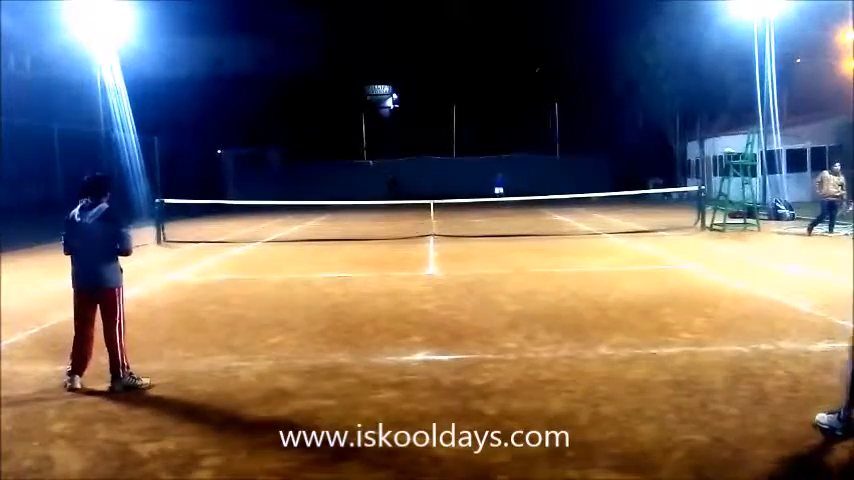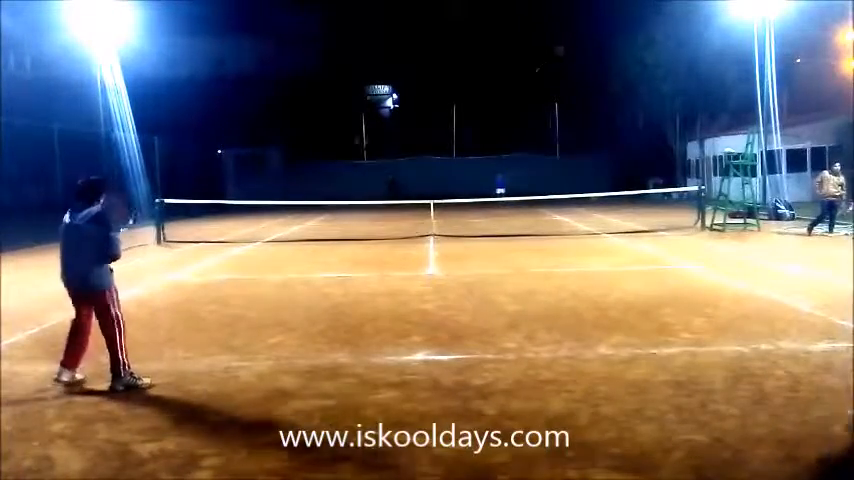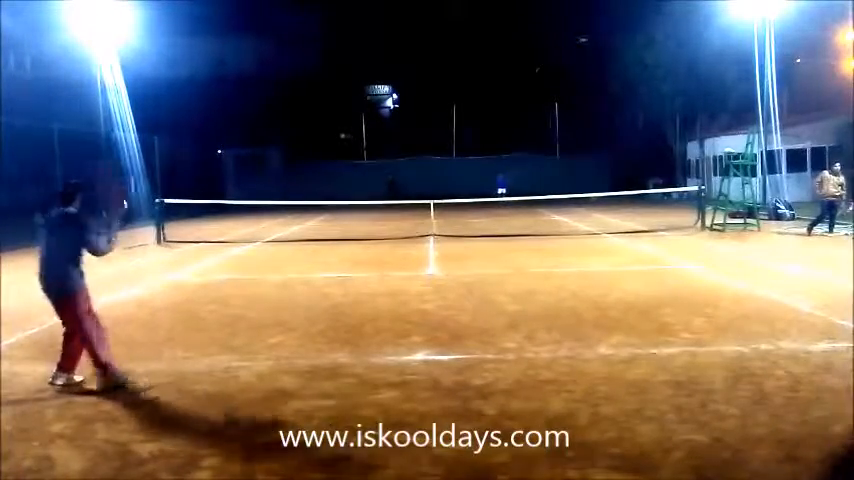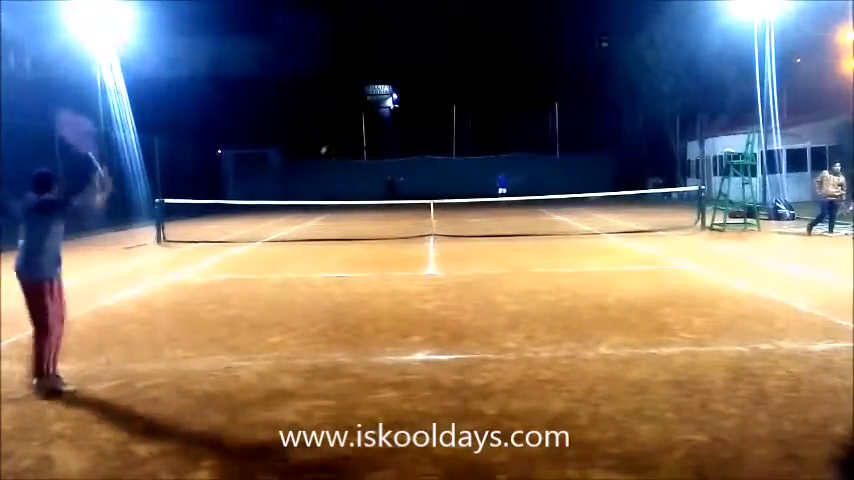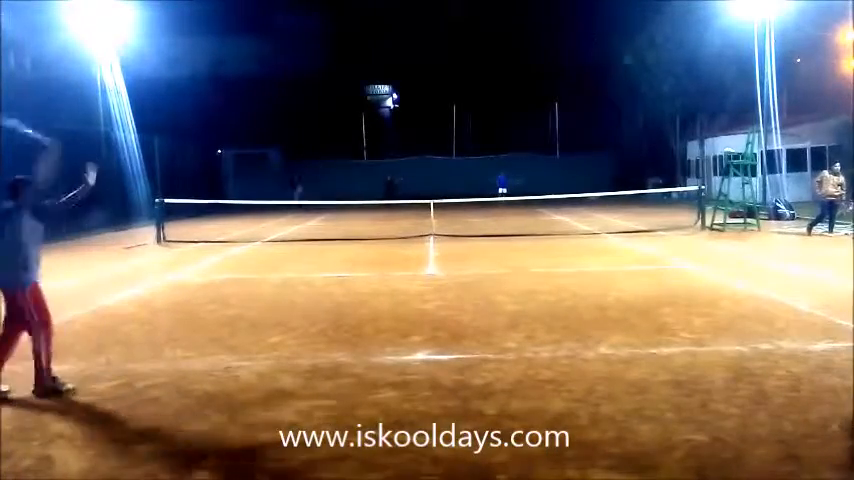
dt=0.2s
person 1, frame 1
left shoulder: (73, 216)
right shoulder: (111, 215)
left elbow: (67, 249)
right elbow: (126, 249)
left hip: (81, 281)
right hip: (107, 280)
left knee: (83, 328)
right knee: (113, 328)
left ankle: (74, 375)
right ankle: (120, 376)
person 1, frame 2
left shoulder: (68, 218)
right shoulder: (101, 218)
left elbow: (68, 249)
right elbow: (115, 254)
left hip: (73, 281)
right hip: (97, 281)
left knee: (81, 322)
right knee: (113, 327)
left ankle: (67, 369)
right ankle: (121, 376)
person 1, frame 3
left shoulder: (50, 219)
right shoulder: (77, 219)
right elbow: (98, 250)
left wrist: (102, 227)
right wrist: (111, 234)
left hip: (50, 281)
right hip: (69, 282)
left knee: (74, 326)
right knee: (89, 327)
left ankle: (64, 373)
right ankle: (109, 375)
person 1, frame 4
left shoulder: (31, 205)
right shoulder: (52, 204)
left elbow: (74, 207)
right elbow: (85, 204)
left wrist: (96, 188)
right wrist: (99, 186)
left hip: (26, 270)
right hip: (43, 272)
left knee: (43, 323)
right knee: (51, 323)
left ankle: (42, 375)
right ankle: (47, 379)
person 1, frame 5
left shoulder: (28, 212)
left elbow: (59, 205)
left wrist: (86, 184)
right hip: (21, 279)
right knee: (41, 326)
right ankle: (45, 381)
